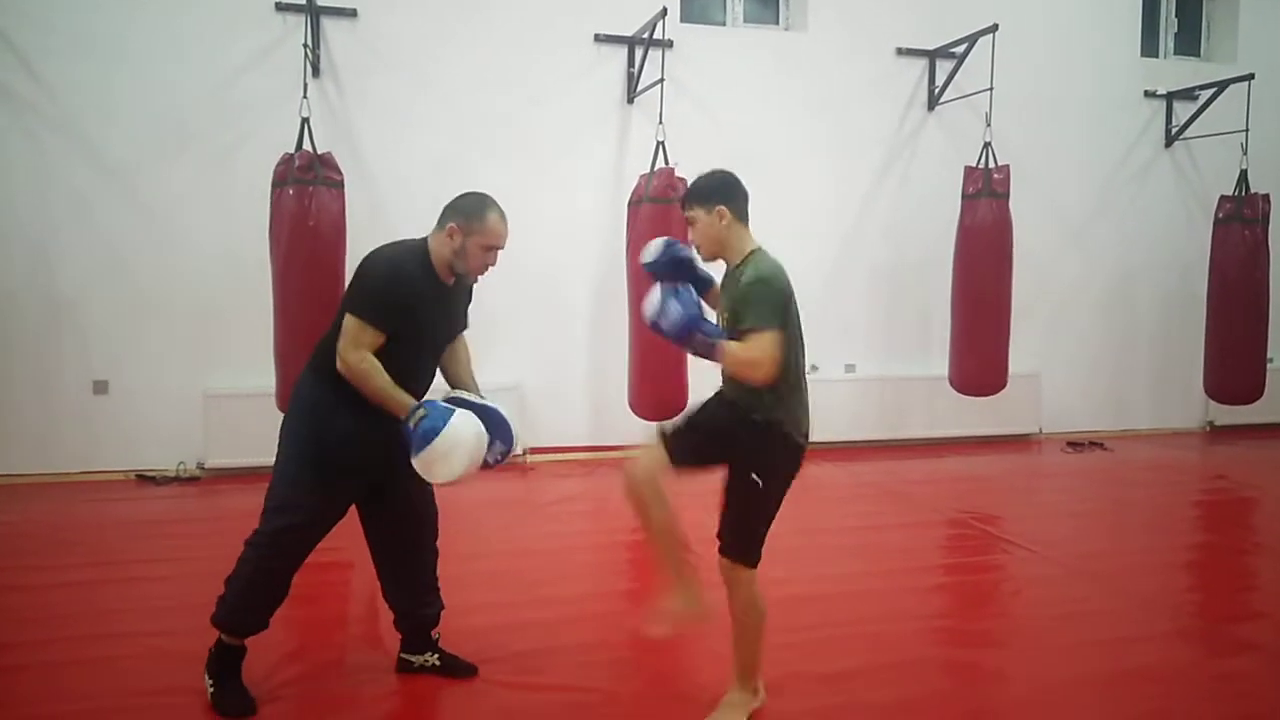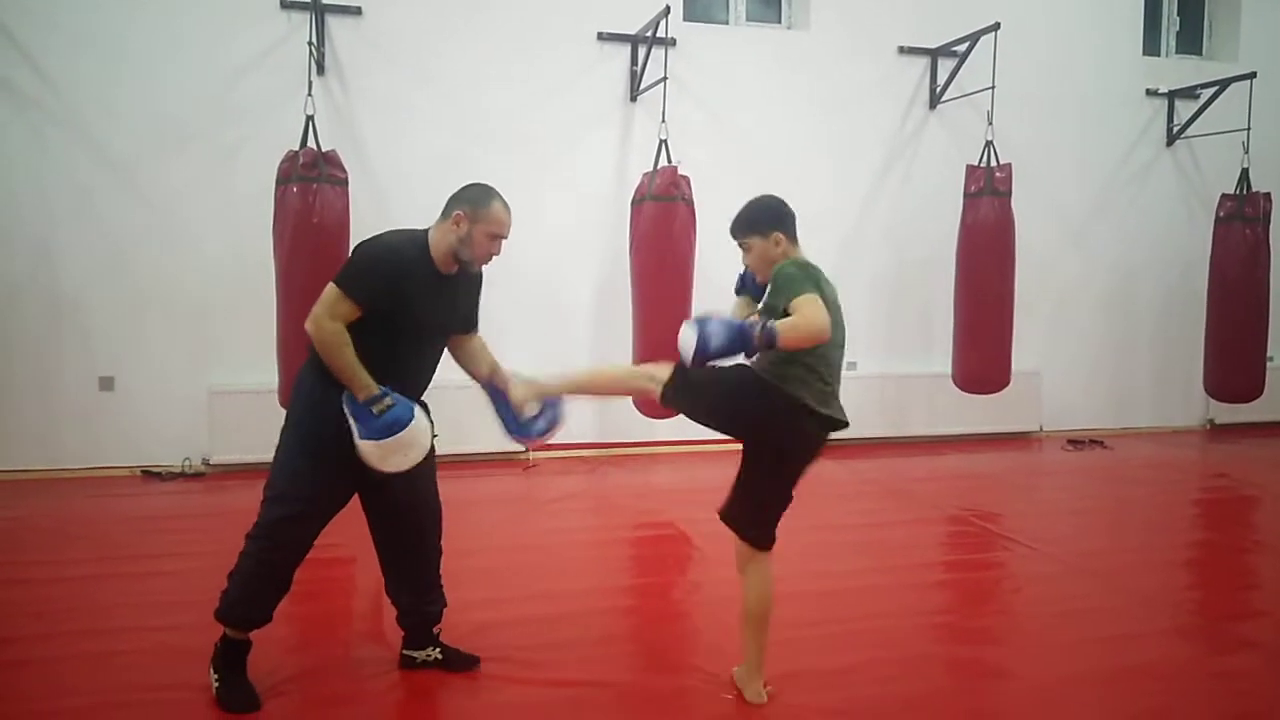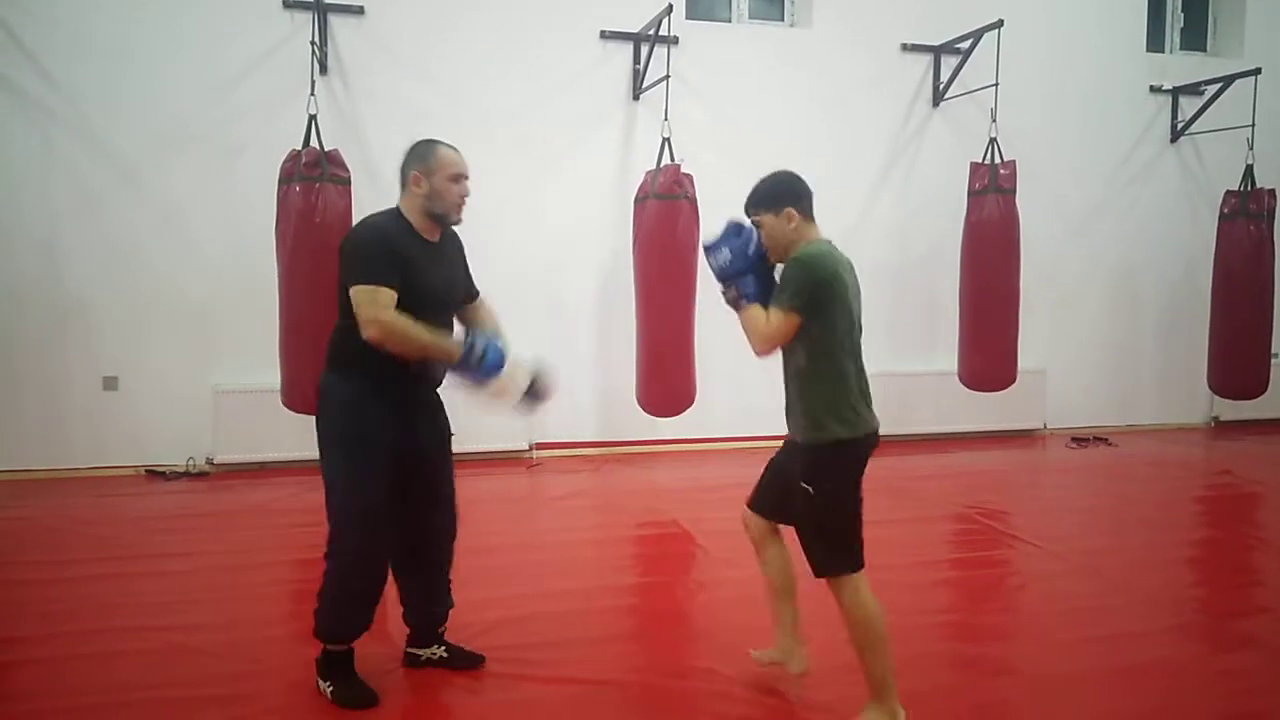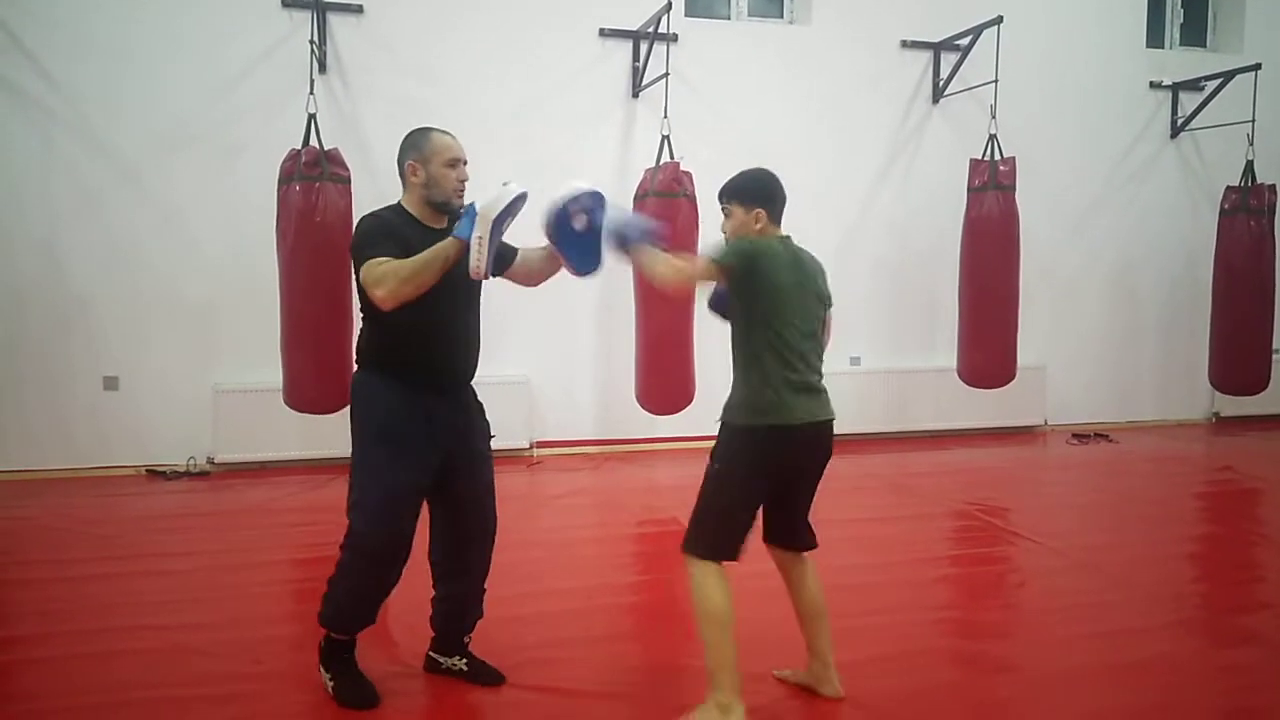
dt=0.5s
person 1, frame 1
left shoulder: (458, 282)
right shoulder: (391, 270)
left elbow: (450, 340)
right elbow: (351, 357)
left wrist: (472, 399)
right wrist: (412, 411)
left hip: (393, 423)
right hip: (330, 419)
left knee: (413, 530)
right knee: (285, 535)
left ankle: (419, 644)
right ankle: (225, 657)
person 1, frame 2
left shoulder: (467, 278)
right shoulder: (386, 256)
left elbow: (465, 340)
right elbow: (322, 323)
left wrist: (507, 386)
right wrist: (366, 394)
right hip: (331, 409)
left knee: (418, 525)
right knee: (284, 529)
left ankle: (420, 640)
right ankle: (230, 651)
person 1, frame 3
left shoulder: (448, 244)
right shoulder: (374, 238)
left elbow: (474, 309)
right elbow: (375, 325)
left wrist: (501, 355)
right wrist: (460, 354)
left hip: (417, 405)
right hip: (359, 405)
left knee: (432, 525)
right knee: (362, 534)
left ankle: (424, 639)
right ankle: (334, 657)
person 1, frame 4
left shoulder: (460, 227)
right shoulder: (380, 228)
left elbow: (526, 269)
right elbow: (386, 291)
right wrist: (458, 242)
left hip: (457, 403)
right hip: (391, 405)
left knee: (471, 530)
right knee: (378, 533)
left ankle: (449, 646)
right ankle: (336, 649)
person 2, frame 1
left shoulder: (764, 279)
right shoulder: (736, 271)
left elbow: (759, 368)
right elbow: (723, 311)
left wrist: (692, 330)
right wrist: (685, 278)
left hip: (772, 432)
right hip: (734, 410)
left knee: (736, 562)
right knee: (640, 470)
right ankle: (686, 588)
person 2, frame 2
left shoulder: (794, 273)
right shoulder: (813, 282)
left elbow: (817, 328)
left wrist: (750, 332)
right wrist: (748, 295)
left hip: (774, 400)
right hip: (807, 426)
left knee: (653, 376)
right knee: (754, 549)
left ankle: (536, 389)
right ankle: (752, 676)
person 2, frame 3
left shoulder: (808, 265)
right shoulder: (827, 260)
left elbow: (765, 339)
right elbow: (785, 326)
left wrist: (740, 283)
right wrist: (753, 282)
left hip: (832, 438)
right hip: (820, 430)
left knee: (842, 573)
right knee: (760, 518)
right ankle: (788, 646)
person 2, frame 4
left shoulder: (748, 254)
right shoulder: (811, 266)
left elbow: (674, 276)
left wrist: (635, 242)
left hip: (758, 427)
right hip: (813, 425)
left knee: (706, 557)
right knee: (792, 550)
right ankle: (823, 670)
